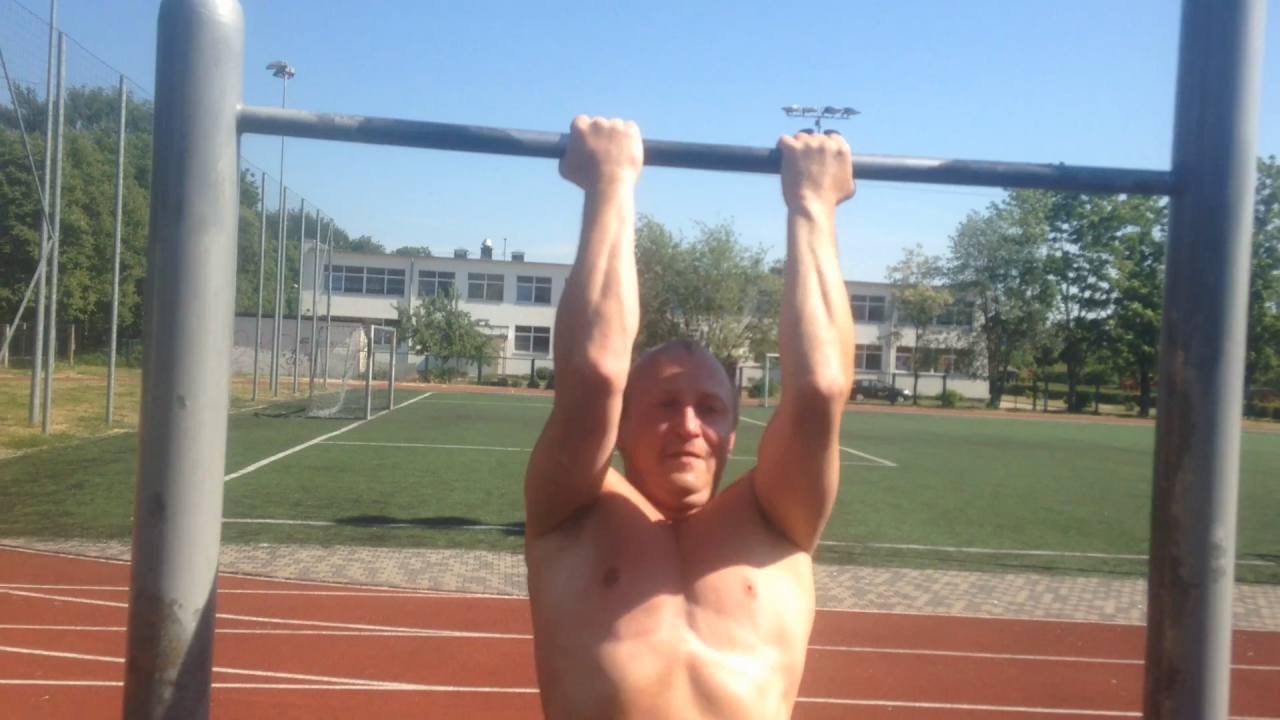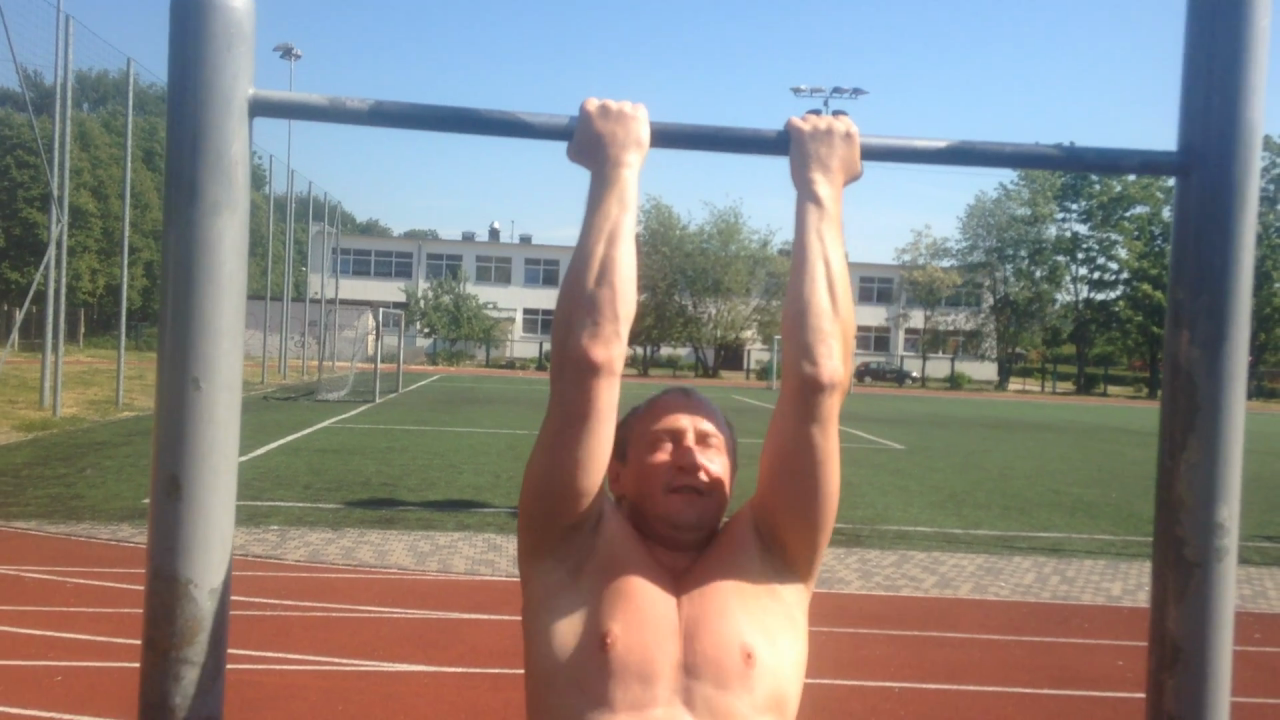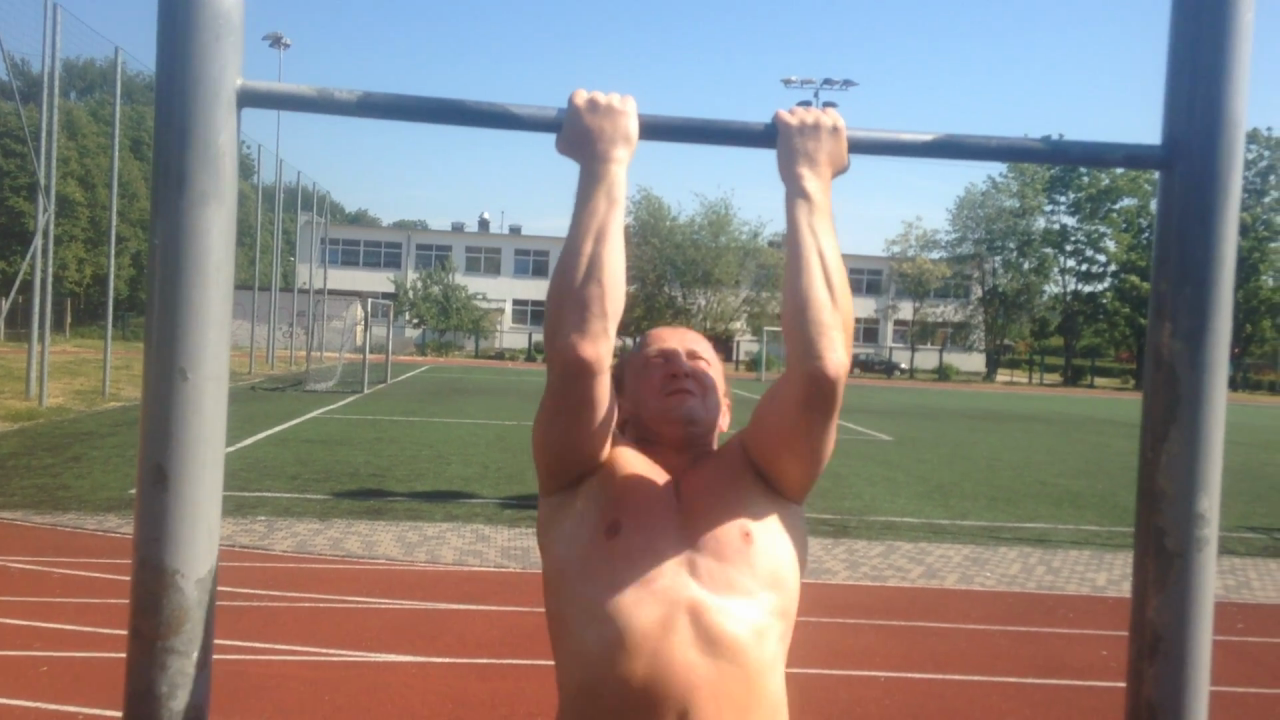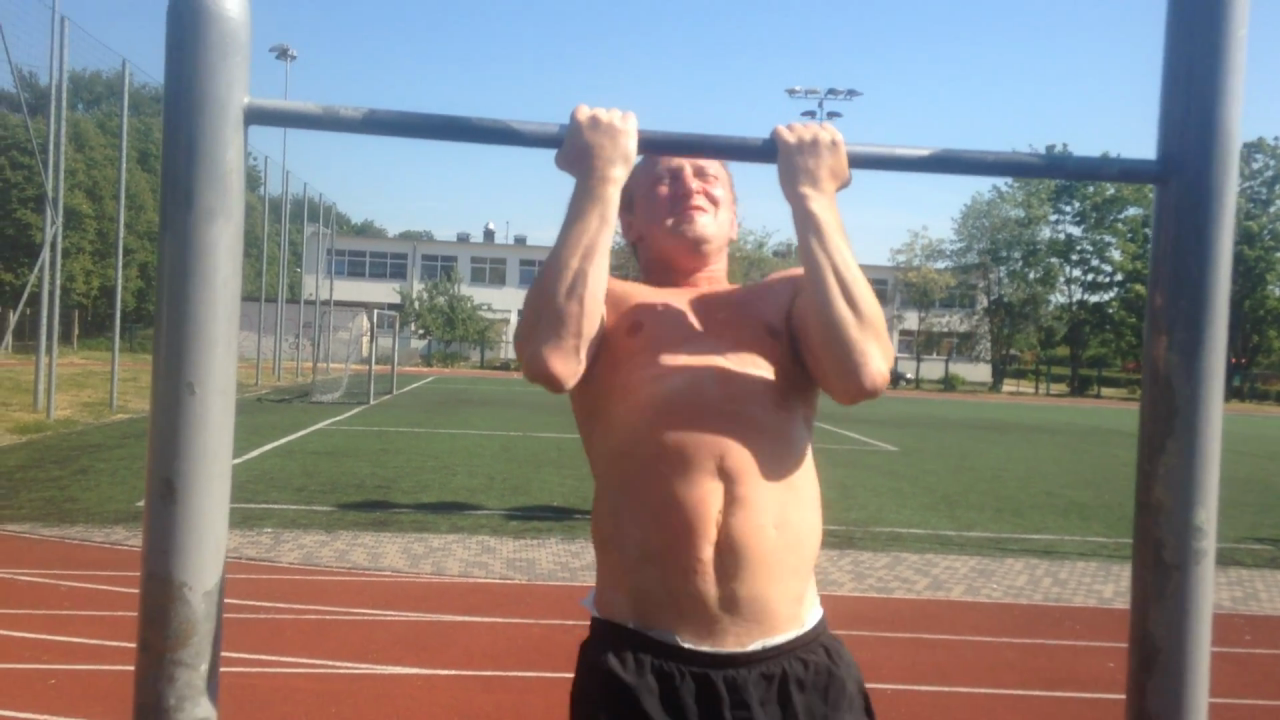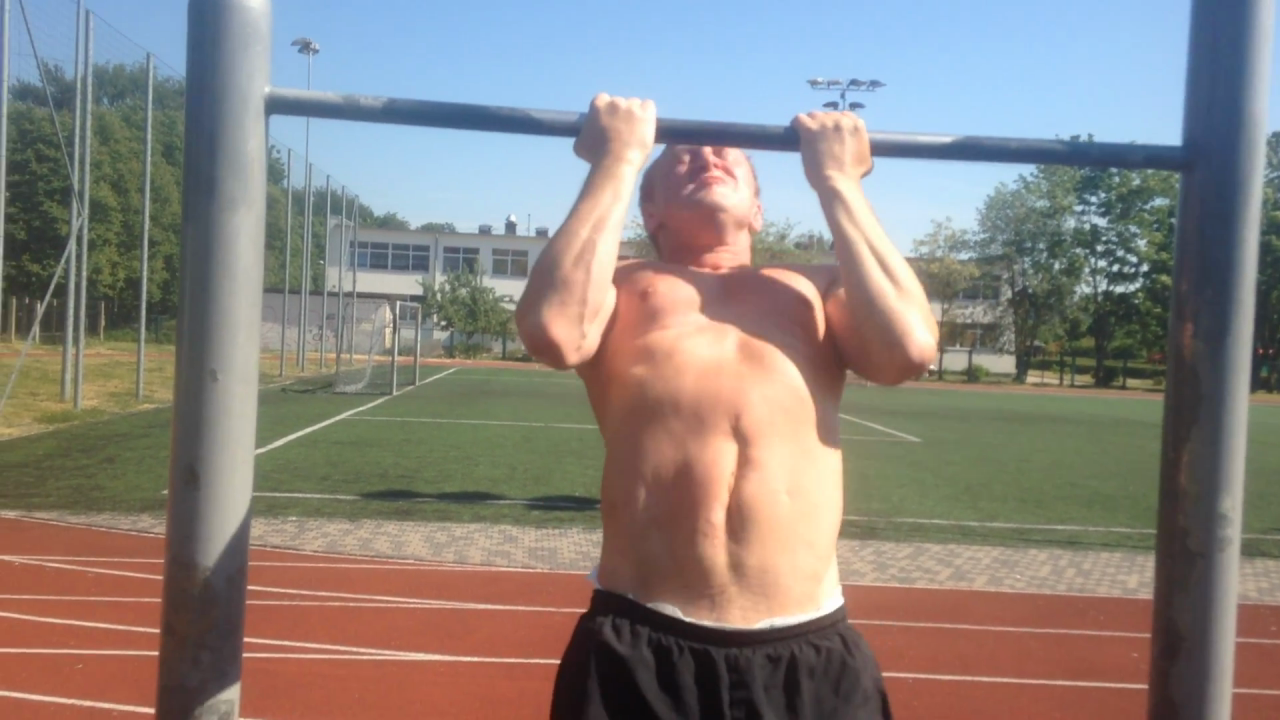
dt=0.5s
person 1, frame 1
left shoulder: (772, 527)
right shoulder: (577, 520)
left elbow: (823, 384)
right elbow: (593, 373)
left wrist: (811, 202)
right wrist: (610, 184)
person 1, frame 2
left shoulder: (768, 567)
right shoulder: (574, 559)
left elbow: (818, 379)
right elbow: (591, 365)
left wrist: (821, 186)
right wrist: (617, 169)
person 1, frame 3
left shoulder: (759, 486)
right shoulder: (587, 484)
left elbow: (823, 365)
right elbow: (581, 352)
left wrist: (808, 181)
right wrist: (605, 165)
person 1, frame 4
left shoulder: (790, 296)
right shoulder: (603, 300)
left elbow: (865, 371)
right elbow: (550, 359)
left wrist: (813, 194)
right wrist: (602, 175)
person 1, frame 5
left shoulder: (816, 286)
right shoulder: (621, 286)
left elbow: (910, 349)
right elbow: (553, 333)
left wrist: (837, 182)
right wrist: (617, 162)
